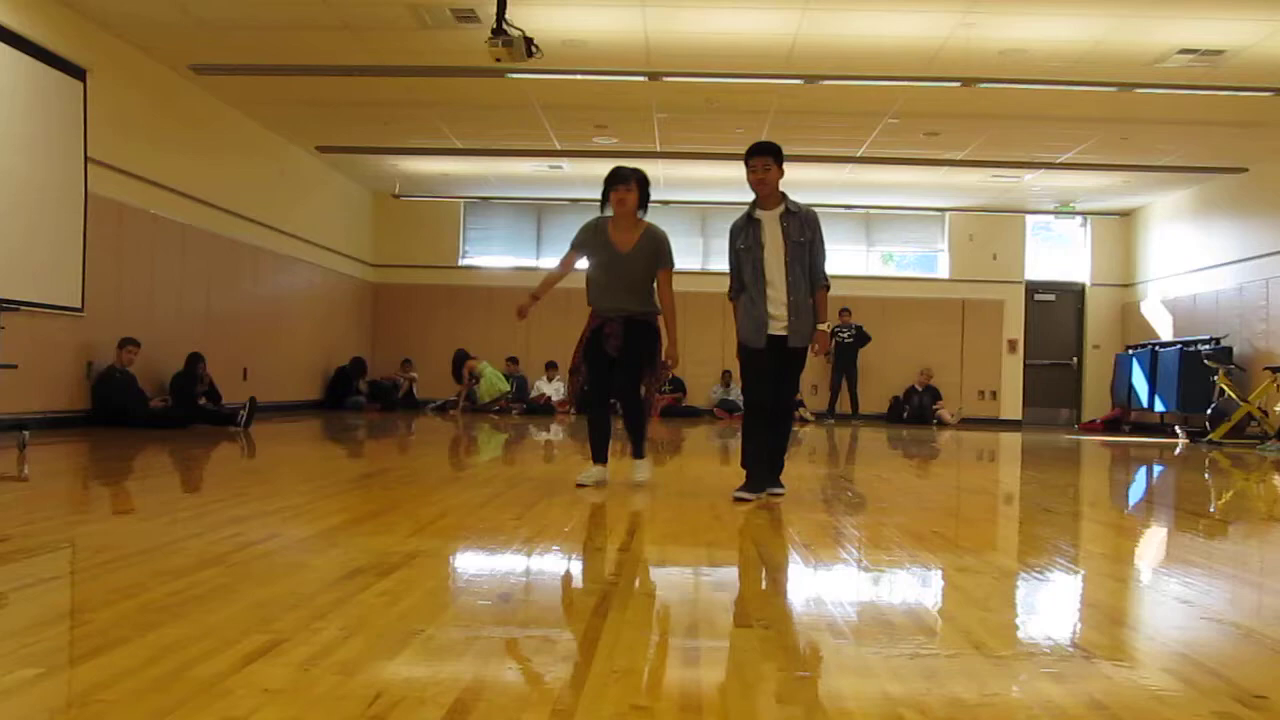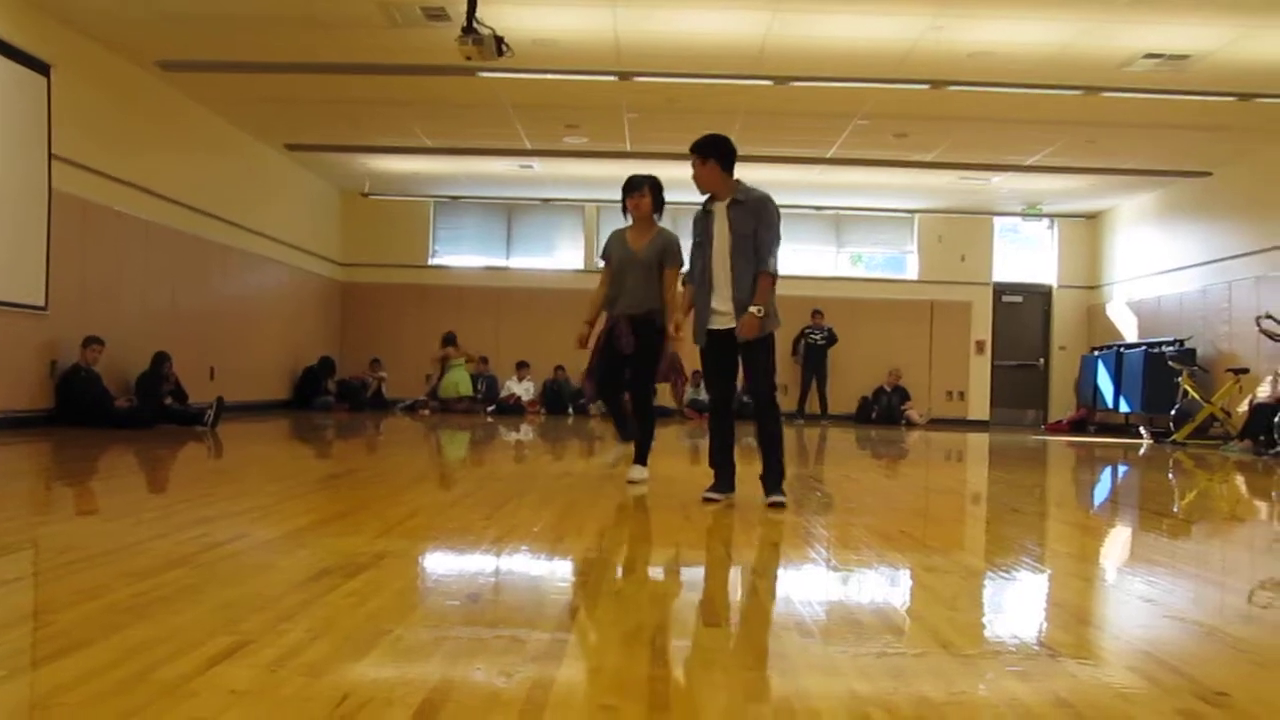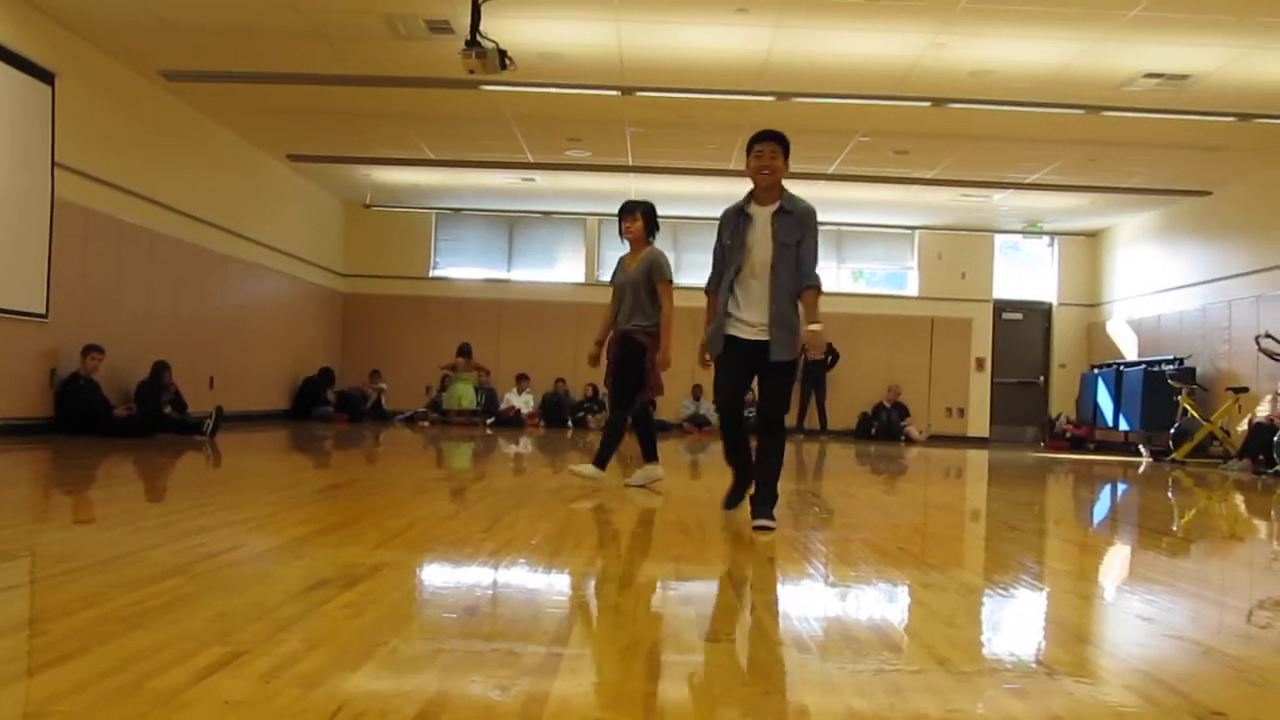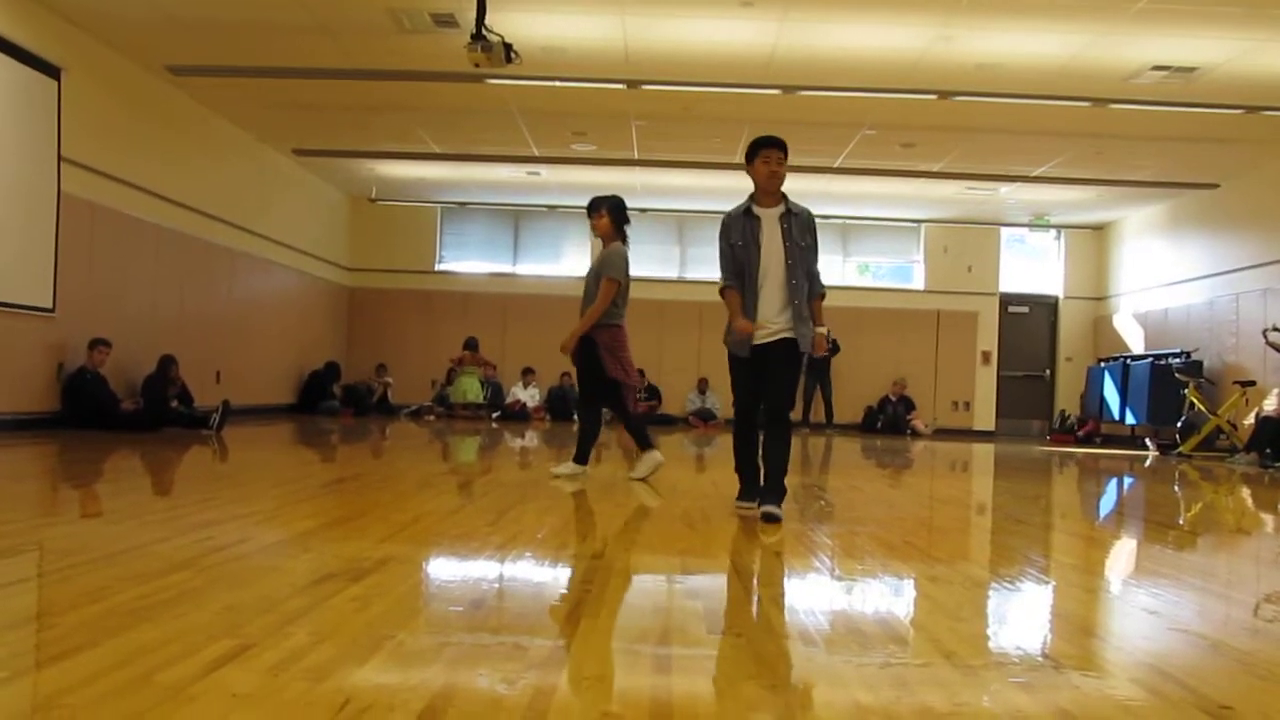
dt=0.7s
person 1, frame 1
left shoulder: (805, 219)
right shoulder: (740, 228)
left elbow: (818, 277)
right elbow: (736, 286)
left wrist: (822, 325)
right wrist: (738, 330)
left hip: (794, 330)
right hip: (755, 331)
left knee: (784, 404)
right knee: (756, 403)
left ankle: (773, 473)
right ankle: (754, 477)
person 1, frame 2
left shoulder: (759, 204)
right shoulder: (702, 216)
left elbow: (767, 263)
left wrist: (755, 310)
right wrist: (682, 314)
left hip: (753, 322)
right hip: (713, 325)
left knee: (763, 397)
right knee: (719, 402)
left ankle: (774, 480)
right ankle: (723, 477)
person 1, frame 3
left shoulder: (802, 215)
right shoulder: (732, 217)
left elbow: (807, 277)
right elbow: (717, 279)
left wrist: (813, 322)
right wrist: (708, 329)
left hip: (779, 337)
right hip: (734, 333)
left knee: (772, 420)
right knee: (726, 406)
left ankle: (763, 504)
right ankle: (742, 475)
person 1, frame 4
left shoulder: (802, 219)
right shoulder: (734, 221)
left elbow: (812, 279)
right elbow: (729, 278)
left wrist: (818, 327)
right wrist: (737, 317)
left hip: (786, 335)
right hip: (746, 338)
left knee: (778, 415)
right knee: (745, 414)
left ankle: (772, 495)
right ankle: (748, 486)
person 2, frame 1
left shoulder: (656, 238)
right shoulder: (594, 230)
left elbow: (666, 293)
right elbow: (563, 267)
left wrist: (672, 342)
right wrist: (534, 297)
left hip: (640, 326)
right hip: (602, 324)
left knee: (627, 392)
right knee: (596, 394)
left ankle: (639, 458)
right ankle: (599, 465)
person 2, frame 2
left shoulder: (667, 241)
right shoulder: (615, 239)
left elbow: (671, 290)
right elbow: (604, 284)
left wrist: (671, 327)
right wrist: (588, 321)
left hip: (649, 326)
right hip: (616, 324)
left knee: (641, 393)
right knee: (606, 387)
left ankle: (640, 461)
right ankle: (627, 440)
person 2, frame 3
left shoulder: (656, 258)
right shoulder: (623, 261)
left elbow: (666, 305)
left wrist: (665, 347)
right wrist: (598, 342)
left hip: (643, 340)
right hip: (625, 339)
left knee: (619, 403)
right knee: (637, 404)
left ankle: (599, 465)
right ankle: (651, 464)
person 2, frame 4
left shoulder: (615, 253)
right shoulder: (606, 253)
left elbow: (602, 302)
left wrist: (574, 334)
right wrist: (578, 334)
left hip: (602, 335)
right hip: (598, 336)
left knee: (590, 401)
right knee: (614, 399)
left ankle: (580, 461)
right ankle: (648, 452)
